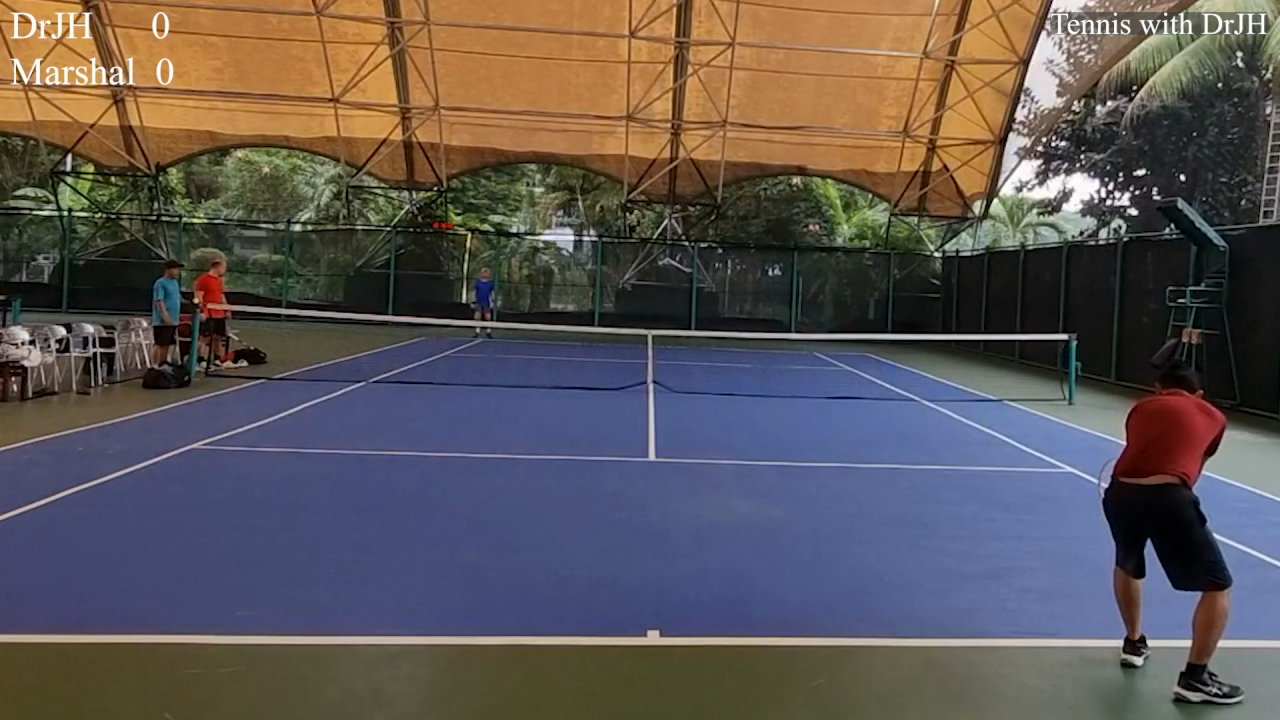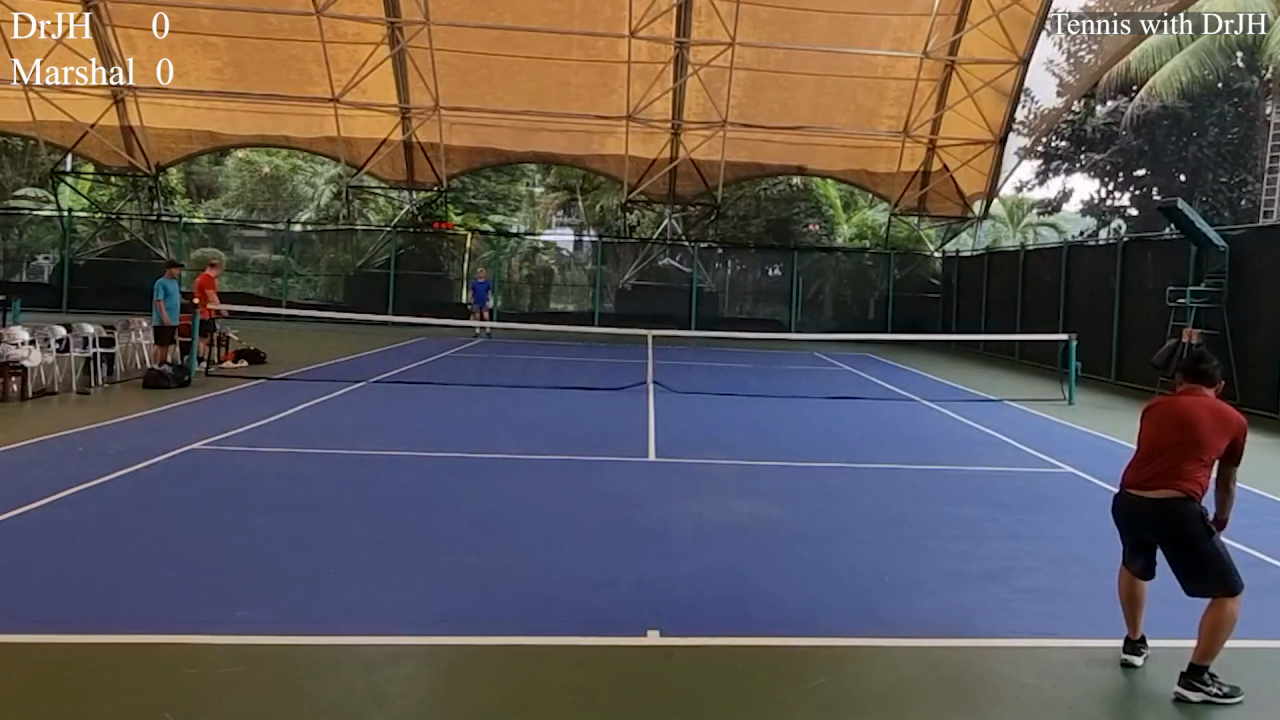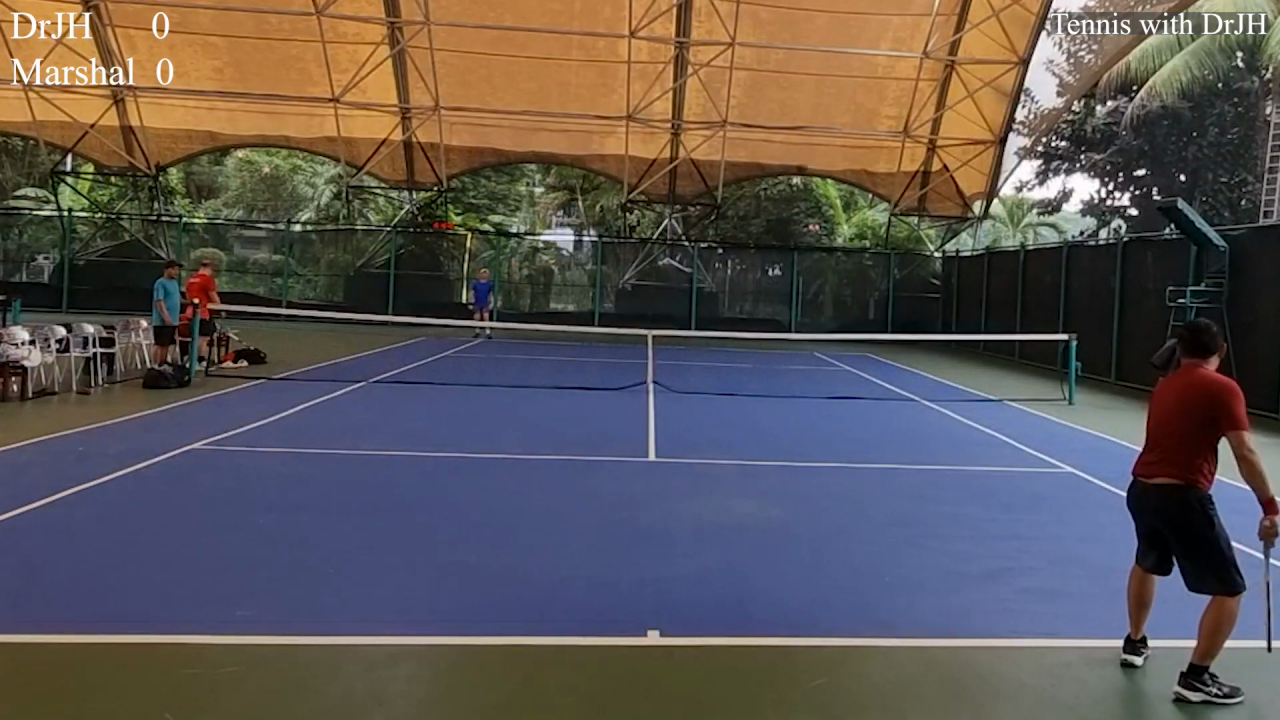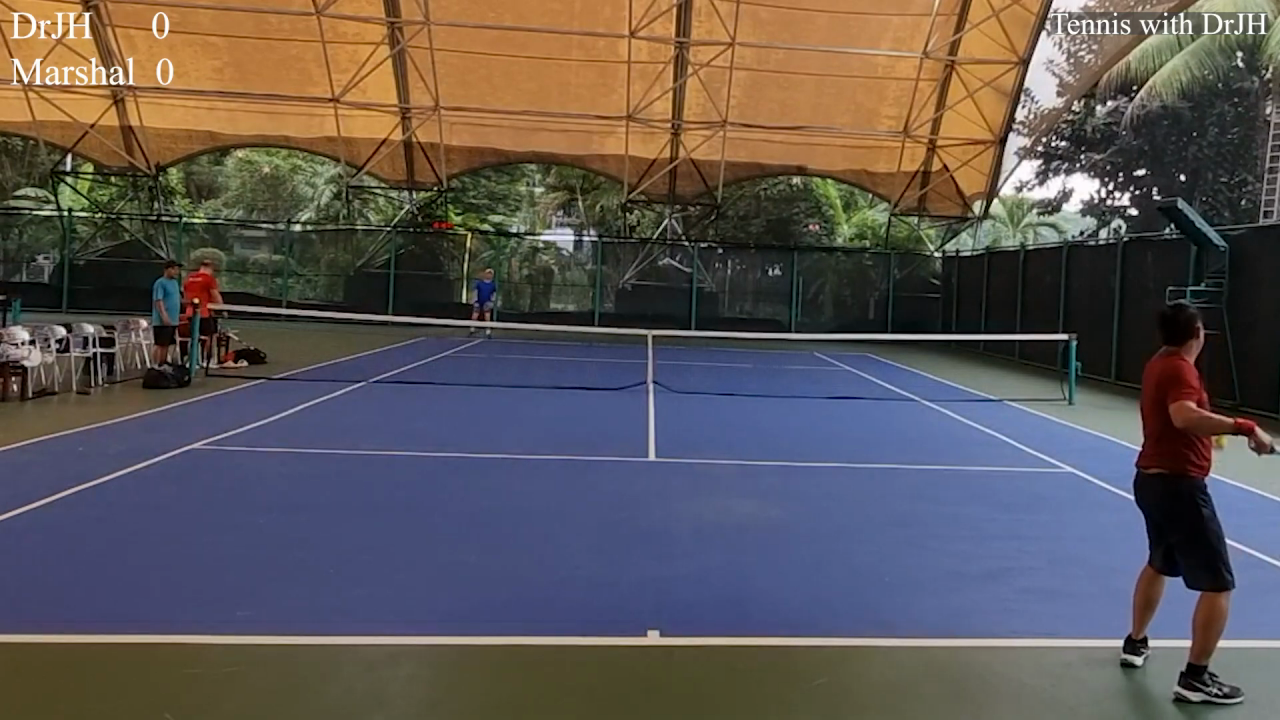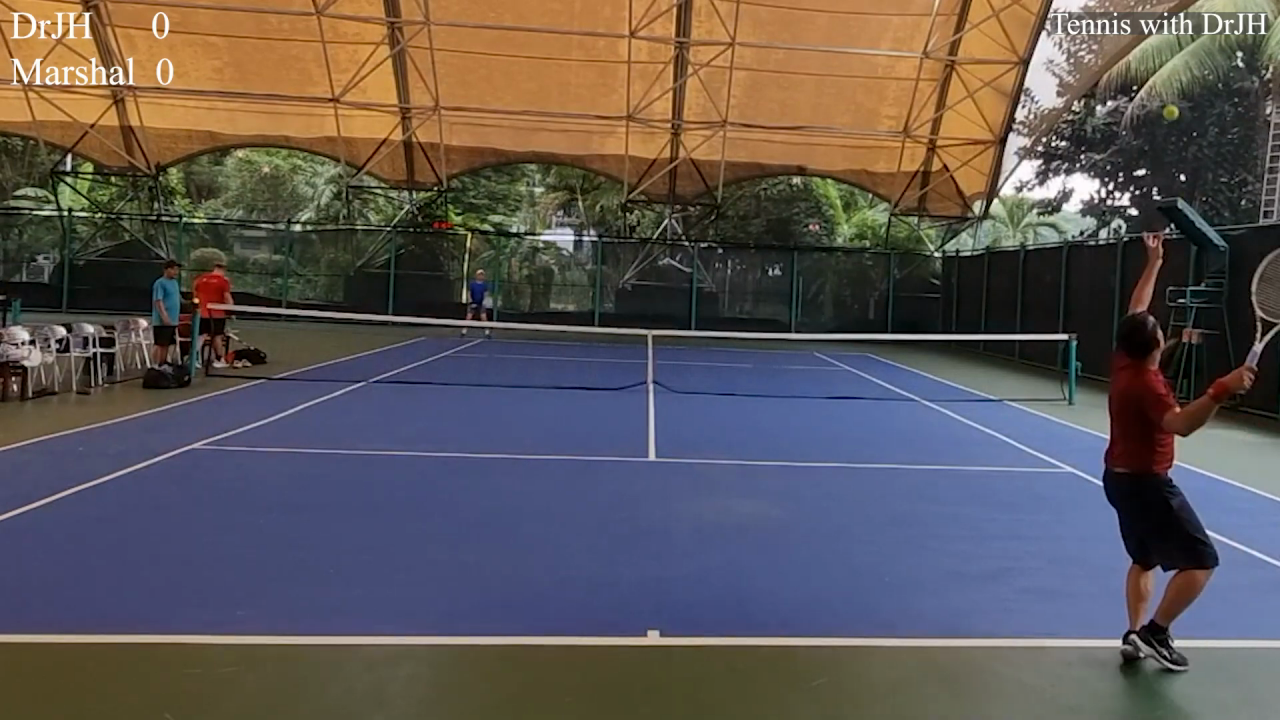
dt=0.4s
person 1, frame 1
left shoulder: (1142, 408)
right shoulder: (1213, 416)
left hip: (1122, 492)
right hip: (1169, 498)
left knee: (1127, 565)
right knee: (1218, 587)
left ankle: (1134, 643)
right ankle: (1194, 678)
person 1, frame 2
left shoulder: (1154, 408)
right shoulder: (1232, 420)
right elbow: (1226, 483)
right wrist: (1219, 522)
left hip: (1128, 502)
right hip: (1176, 509)
left knee: (1133, 567)
right knee: (1229, 592)
left ankle: (1134, 643)
right ankle: (1195, 678)
person 1, frame 3
left shoulder: (1164, 385)
right shoulder: (1222, 388)
right elbow: (1244, 451)
left hip: (1142, 490)
right hip: (1183, 496)
left knee: (1146, 565)
right knee: (1229, 589)
left ankle: (1134, 642)
right ankle: (1195, 678)
person 1, frame 4
left shoulder: (1160, 365)
right shoulder: (1180, 371)
right elbow: (1184, 418)
left wrist: (1211, 429)
right wrist: (1244, 428)
left hip: (1151, 480)
right hip: (1180, 486)
left knee: (1159, 565)
right knee: (1216, 584)
left ankle: (1135, 642)
right ankle: (1195, 677)
person 1, frame 5
left shoulder: (1123, 363)
right shoulder: (1146, 384)
left elbow: (1135, 312)
right elbow: (1181, 424)
left wrist: (1153, 263)
right wrist: (1221, 391)
left hip: (1119, 479)
right hip: (1147, 484)
left knee: (1144, 560)
right knee: (1200, 561)
left ankle: (1136, 634)
right ankle: (1154, 630)
